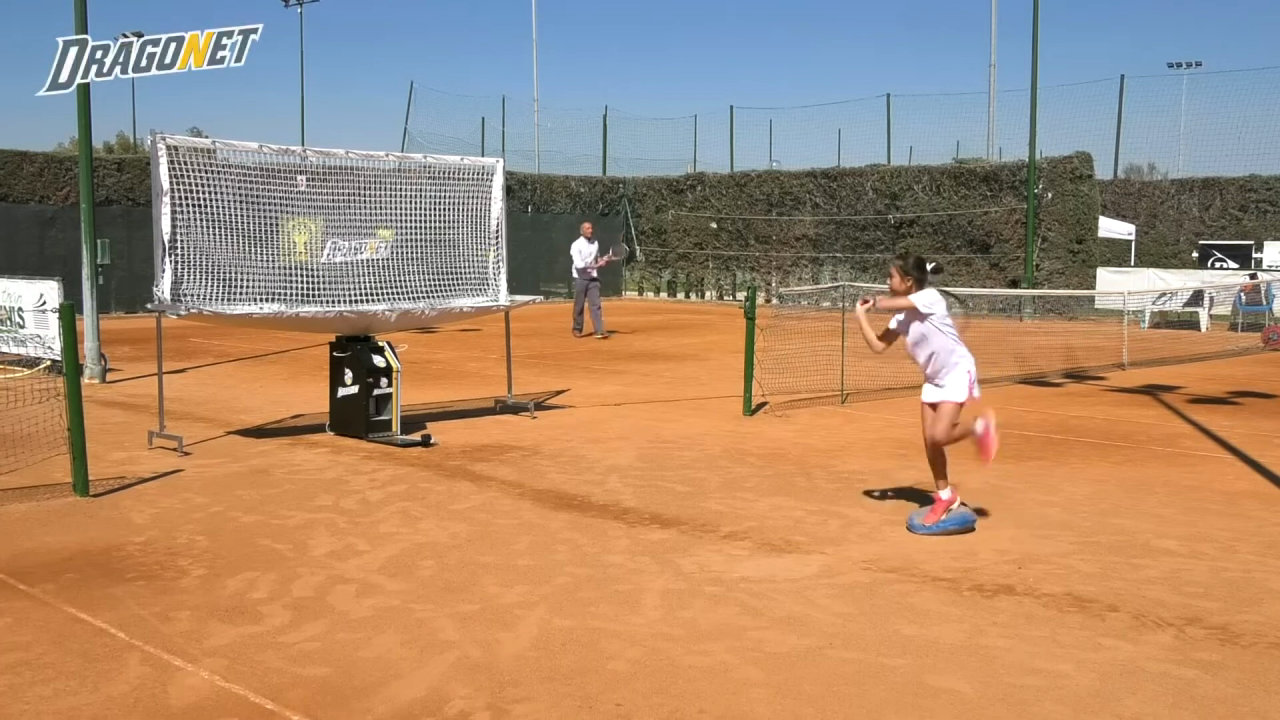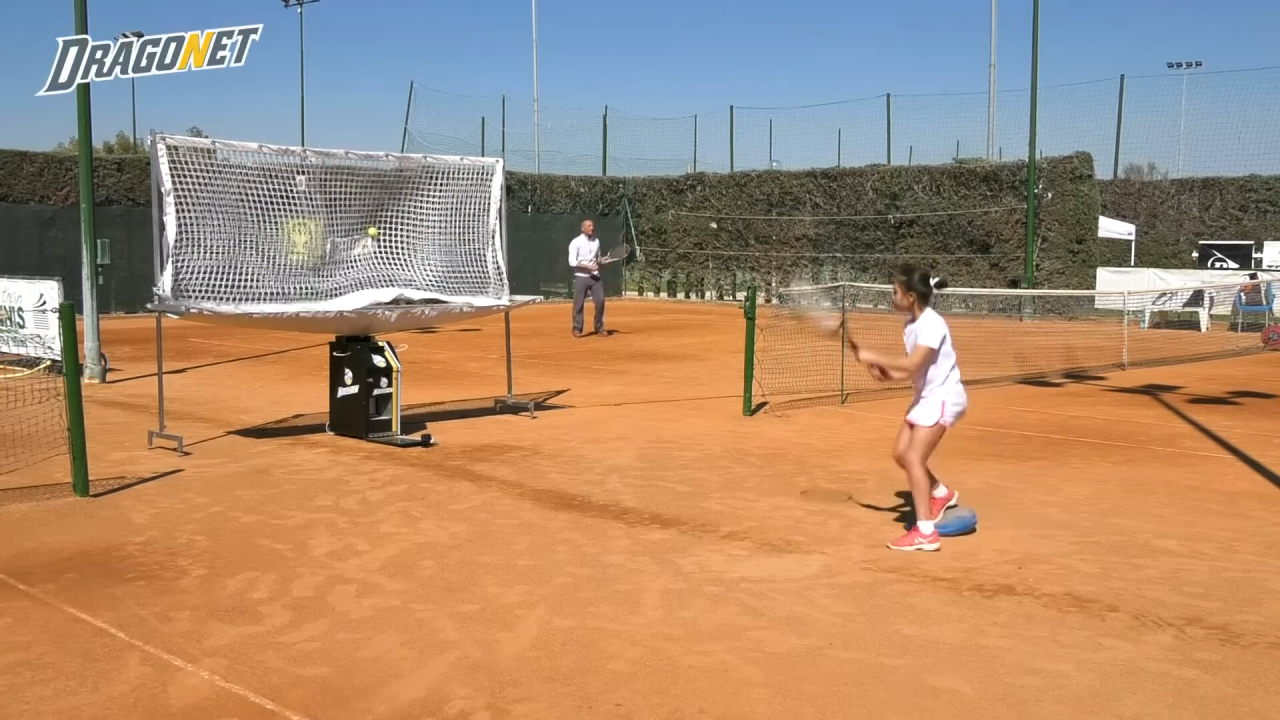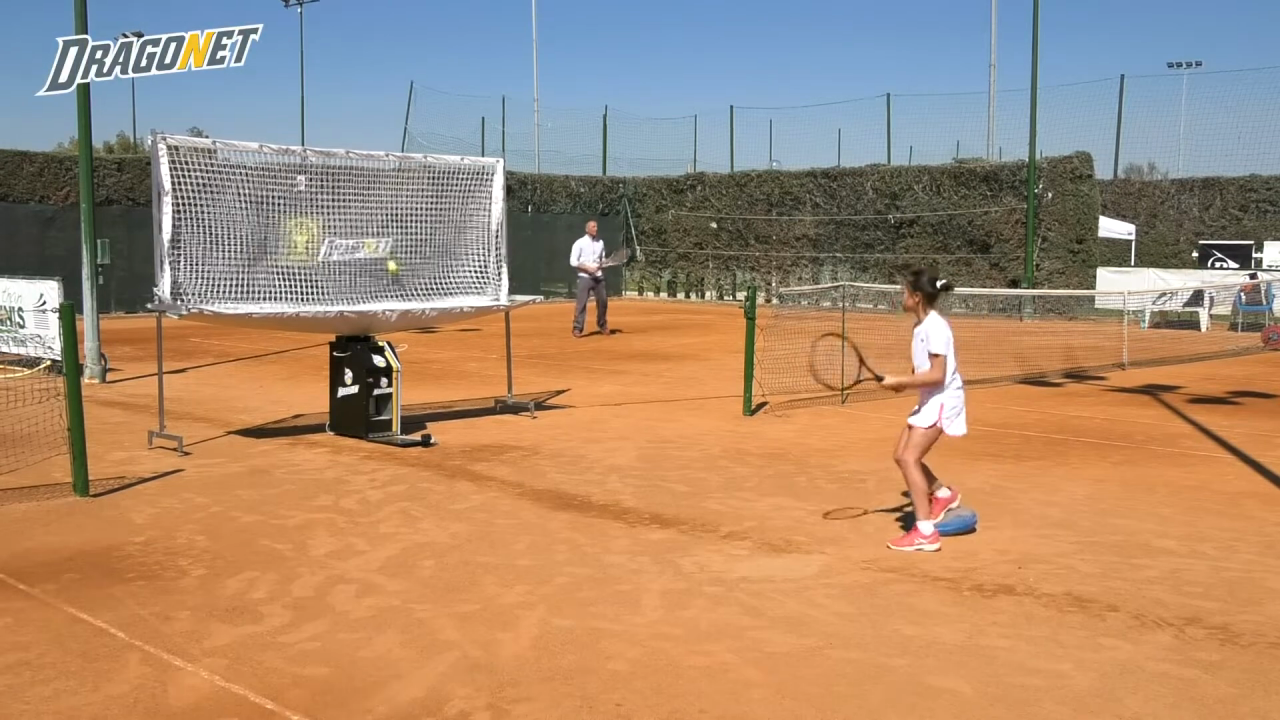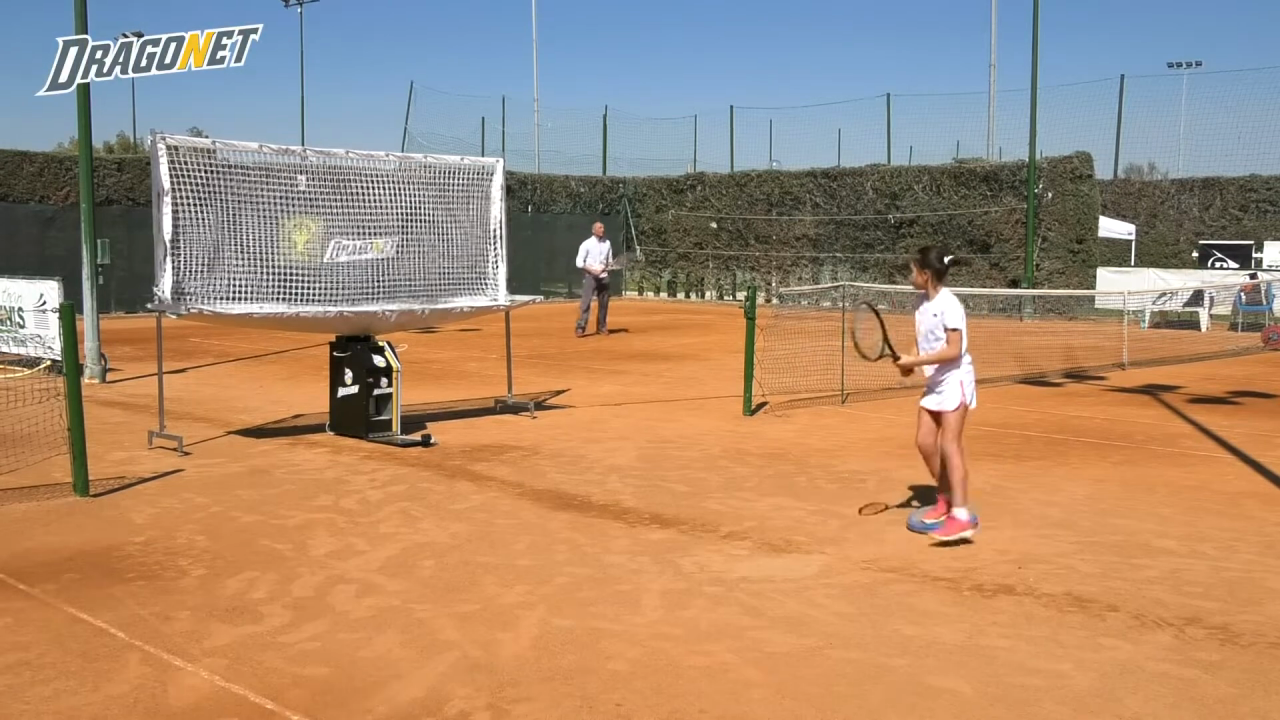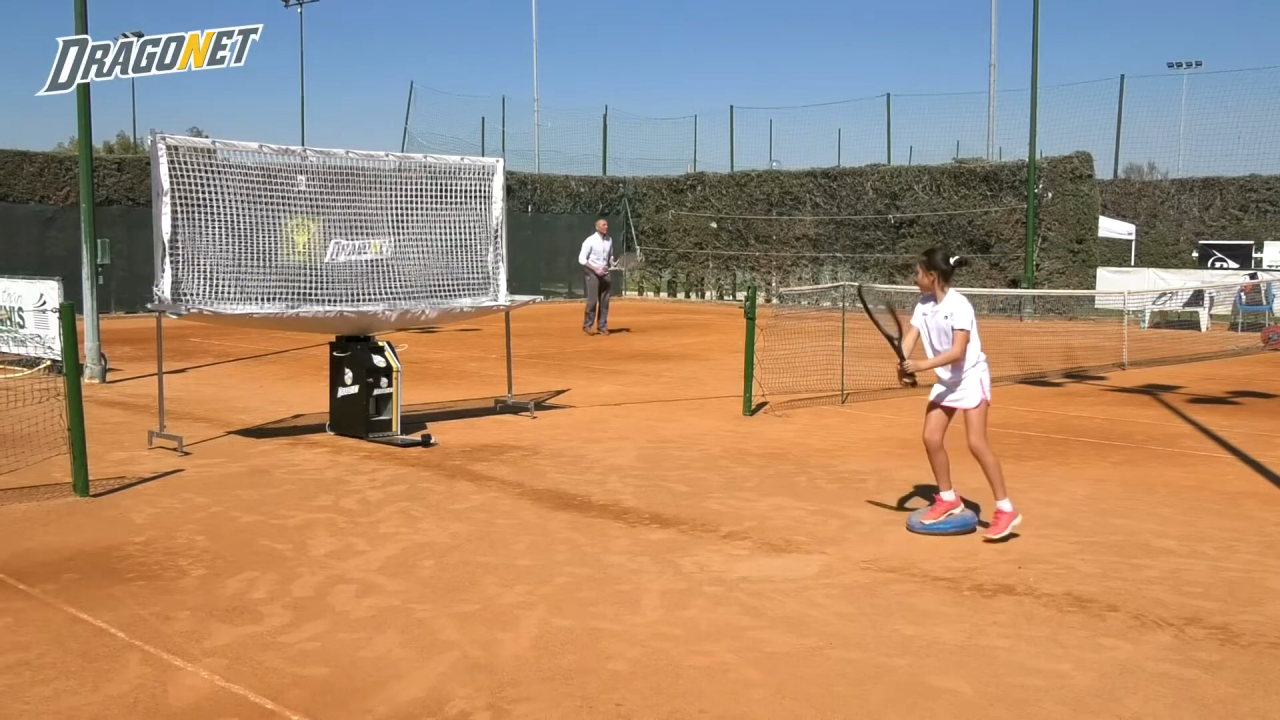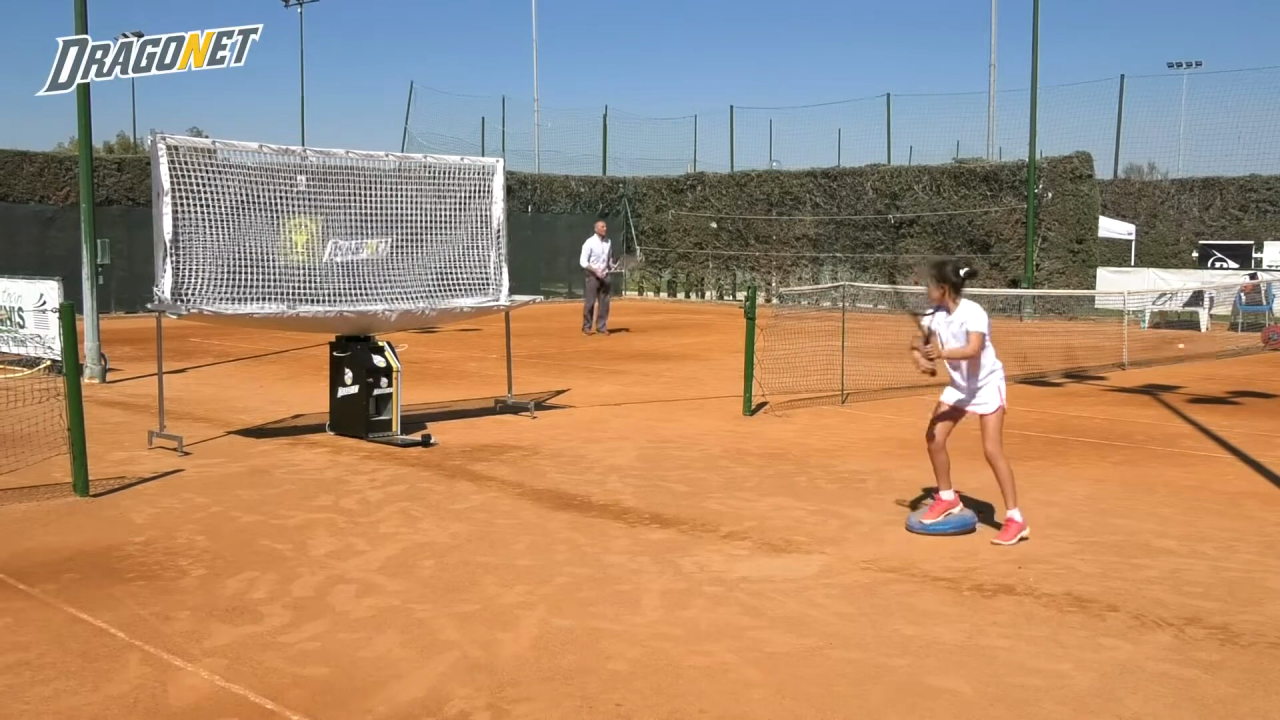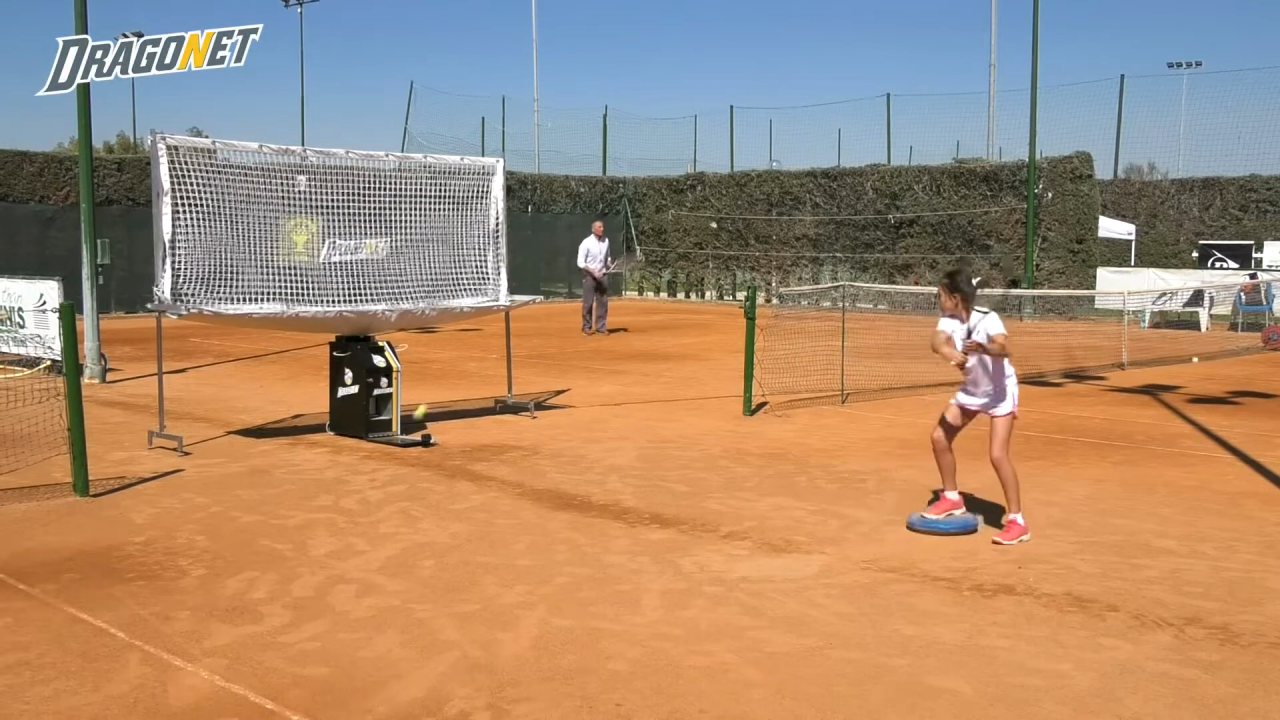
dt=0.2s
person 1, frame 1
left shoulder: (930, 298)
right shoulder: (902, 315)
left elbow: (885, 303)
right elbow: (877, 346)
left wrist: (874, 302)
right wrist: (861, 315)
left hip: (958, 373)
right hip: (935, 379)
left knee: (938, 436)
right knee: (931, 436)
left ankle: (981, 427)
right ankle: (945, 496)
person 1, frame 2
left shoulder: (931, 324)
right shoulder: (912, 325)
left elbow: (912, 364)
left wrist: (873, 358)
right wrist: (887, 372)
left hip: (942, 398)
right hip: (927, 398)
left knee: (913, 459)
right knee: (902, 454)
left ankle: (925, 531)
right ankle: (941, 495)
person 1, frame 3
left shoulder: (936, 328)
right shoulder: (921, 326)
left elbow: (936, 374)
left wrist: (899, 381)
right wrist: (903, 381)
left hip: (943, 401)
right hip: (928, 401)
left knee: (909, 459)
right knee: (902, 456)
left ankle: (925, 532)
right ankle: (944, 495)
person 1, frame 4
left shoulder: (950, 304)
right shoulder: (921, 303)
left elbow: (953, 351)
left wrist: (915, 360)
right wrist: (911, 363)
left hip: (955, 379)
right hip: (934, 382)
left knee: (949, 445)
right knee: (925, 443)
left ankle: (961, 518)
right ankle: (948, 501)
person 1, frame 5
left shoulder: (959, 305)
right shoulder: (922, 304)
left elbow: (958, 352)
right elbow: (911, 337)
left wrist: (925, 364)
right wrist: (906, 363)
left hip: (971, 377)
right hip: (946, 381)
left knee: (977, 443)
right knee: (931, 438)
left ankle: (1005, 509)
right ankle: (948, 499)
person 1, frame 6
left shoulder: (973, 312)
right shoulder: (935, 314)
left elbow: (973, 349)
right elbow: (920, 340)
left wrist: (941, 350)
right wrist: (921, 357)
left hip: (987, 385)
right hip: (958, 386)
left knee: (992, 450)
right knee: (933, 437)
left ankle: (1015, 519)
right ankle: (947, 499)
person 1, frame 7
left shoulder: (987, 319)
right shoulder: (948, 321)
left elbow: (1003, 349)
right elbow: (937, 342)
left wrist: (983, 347)
right wrist: (950, 354)
left hip: (1000, 392)
right hip: (971, 391)
left knee: (998, 455)
right knee: (939, 438)
left ankle: (1017, 521)
right ankle: (951, 499)
